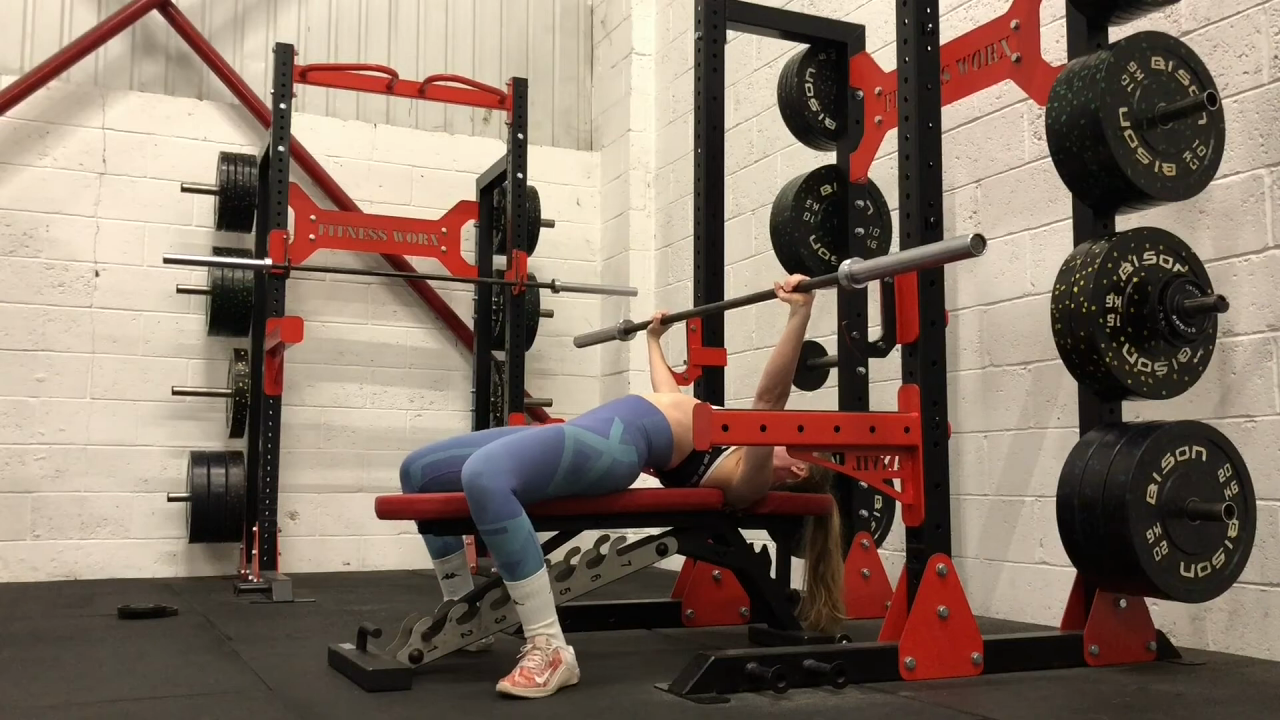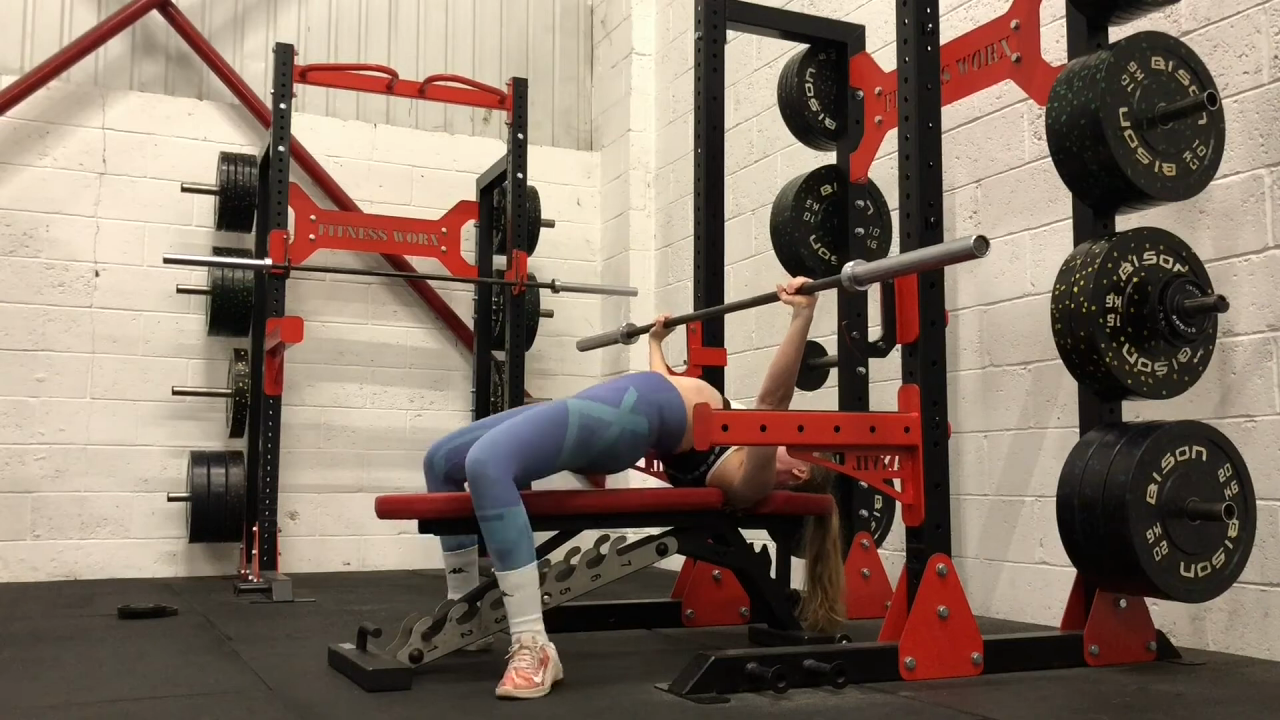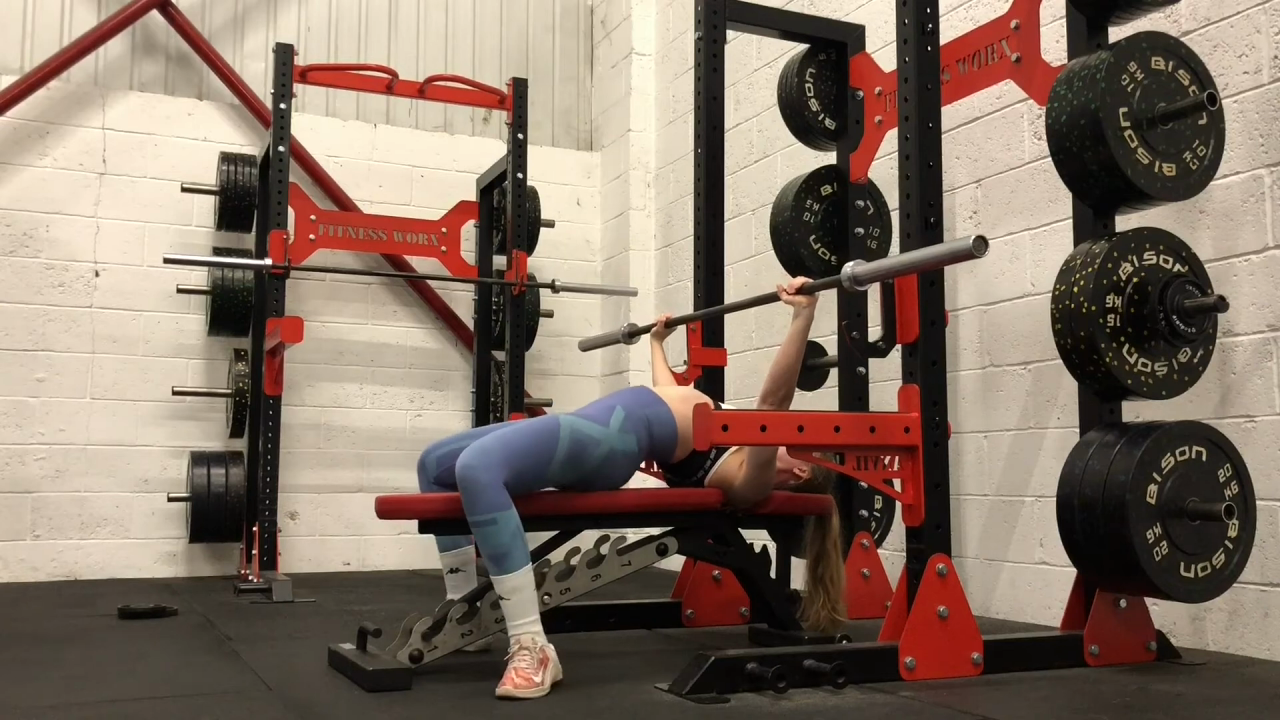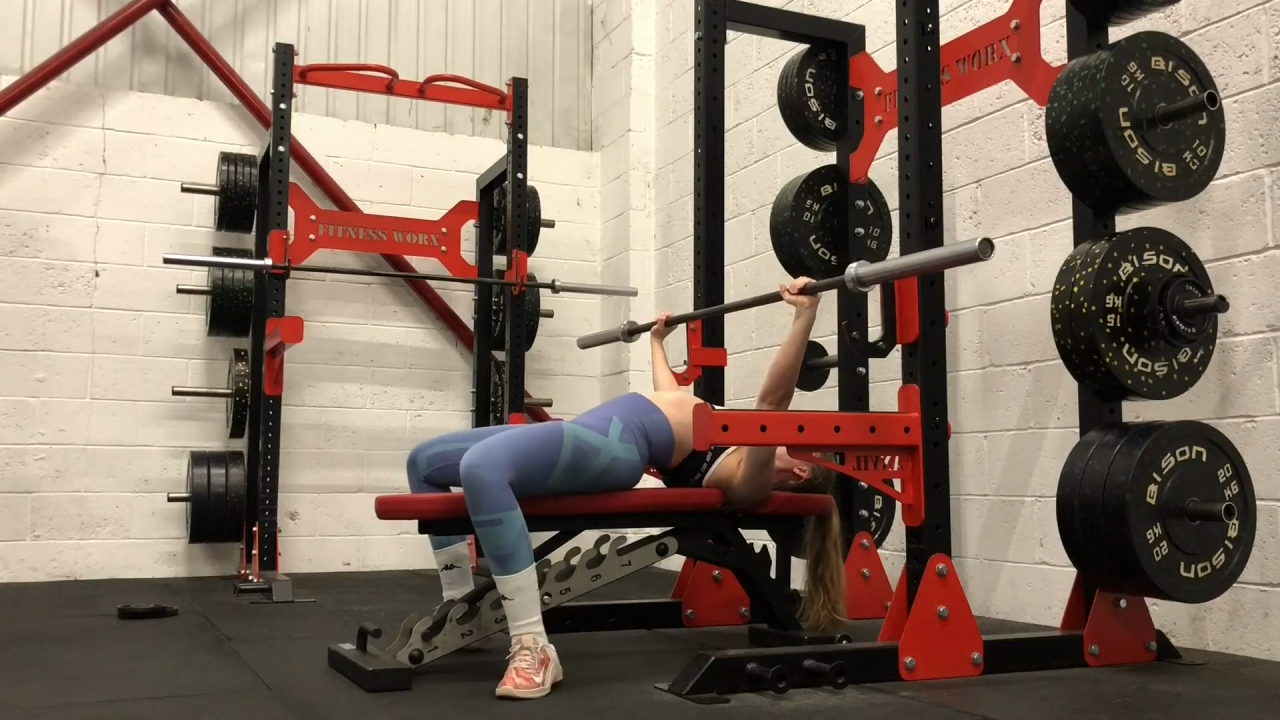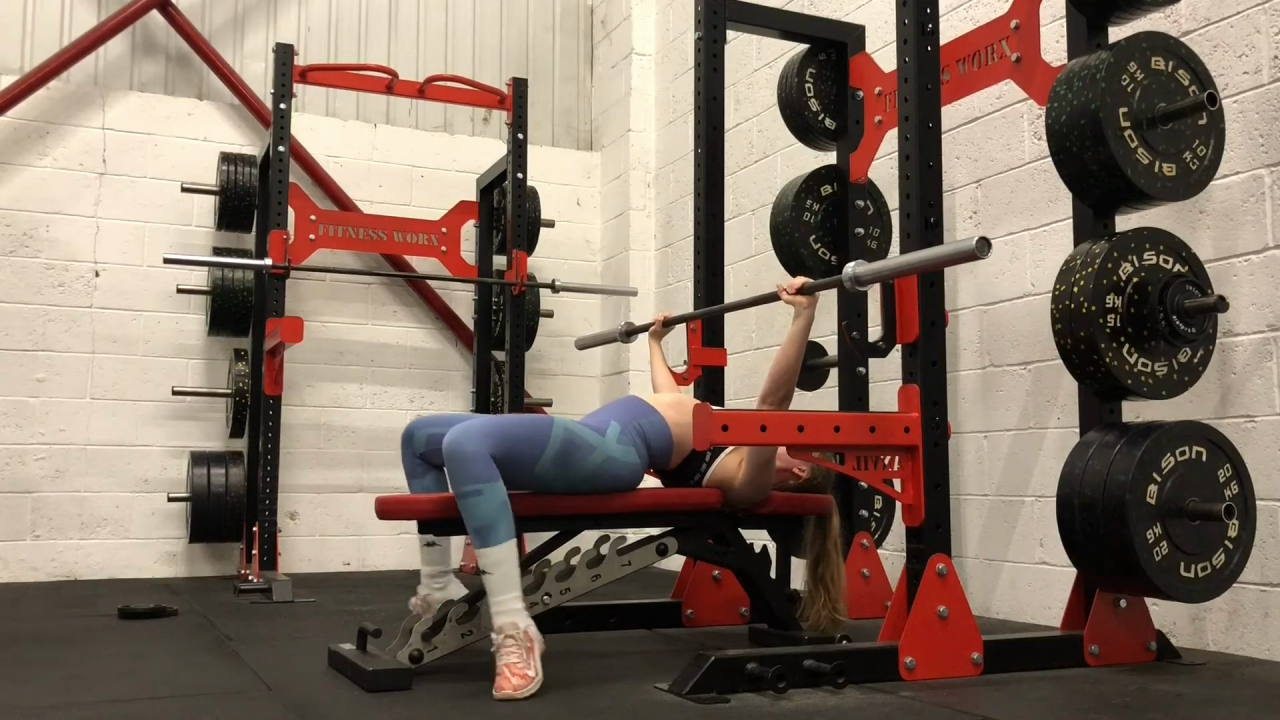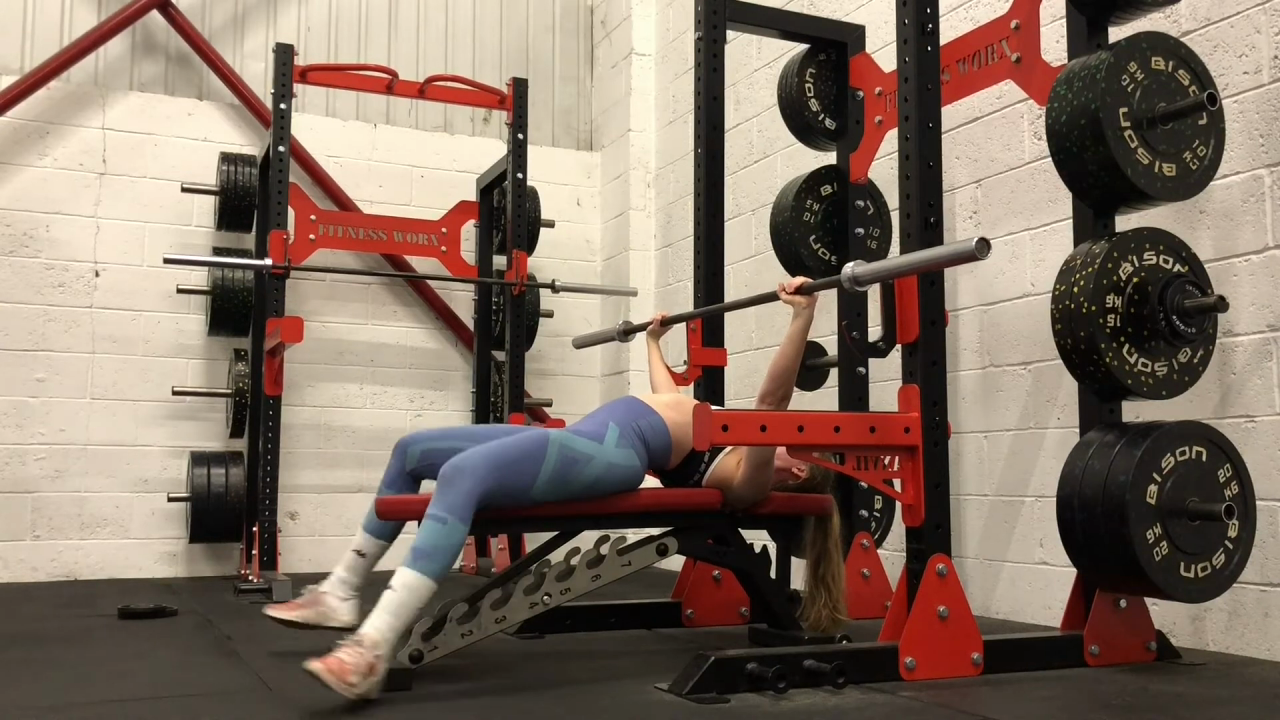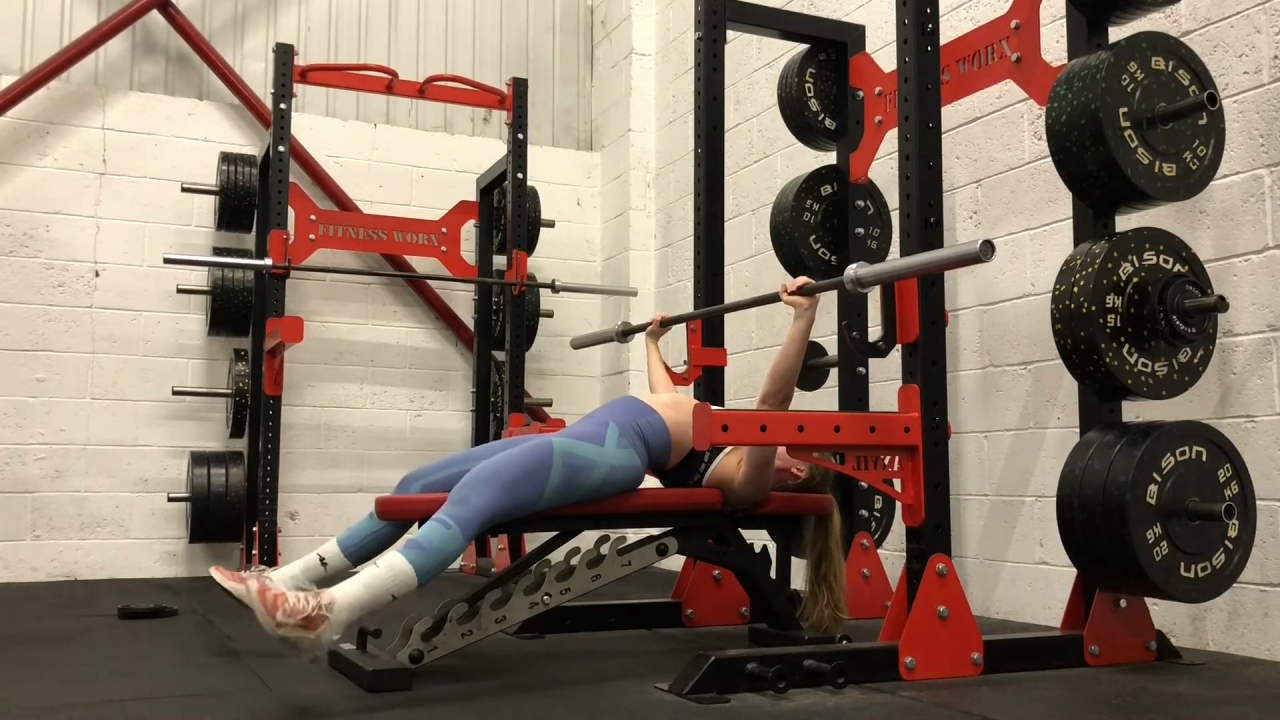
dt=0.3s
person 1, frame 1
left shoulder: (751, 479)
right shoulder: (723, 454)
left elbow: (769, 399)
right elbow: (668, 398)
left wrist: (799, 314)
right wrist: (654, 339)
left knee: (483, 476)
right knee: (418, 471)
left ankle: (550, 649)
person 1, frame 2
left shoulder: (753, 479)
right shoulder: (725, 456)
left elbow: (772, 399)
right elbow: (666, 383)
left wrist: (801, 316)
right wrist: (655, 341)
left knee: (486, 464)
right knee: (443, 462)
left ankle: (533, 648)
person 1, frame 3
left shoulder: (752, 480)
right shoulder: (723, 454)
left elbow: (774, 400)
right elbow: (667, 396)
left wrist: (802, 316)
right wrist: (657, 343)
left knee: (477, 468)
right knee: (435, 465)
left ankle: (532, 649)
person 1, frame 4
left shoulder: (751, 478)
right shoulder: (725, 452)
left elbow: (773, 399)
right elbow: (669, 398)
left wrist: (805, 316)
right wrist: (657, 341)
left knee: (482, 467)
right knee: (425, 461)
left ankle: (533, 647)
person 1, frame 5
left shoulder: (750, 481)
right shoulder: (724, 449)
left elbow: (773, 399)
right elbow: (667, 397)
left wrist: (803, 315)
right wrist: (656, 341)
left knee: (466, 442)
right knee: (420, 437)
left ankle: (516, 632)
right ankle: (439, 588)
person 1, frame 6
left shoulder: (750, 481)
right shoulder: (727, 450)
left elbow: (772, 402)
right elbow: (666, 394)
left wrist: (801, 319)
right wrist: (653, 343)
left knee: (461, 479)
right knee: (413, 450)
left ankle: (371, 647)
right ankle: (338, 592)
person 1, frame 7
left shoulder: (751, 482)
right shoulder: (727, 446)
left elbow: (774, 400)
right elbow: (664, 401)
left wrist: (803, 318)
right wrist: (653, 342)
left knee: (468, 502)
right knee: (416, 487)
left ankle: (325, 612)
right ankle: (287, 581)
